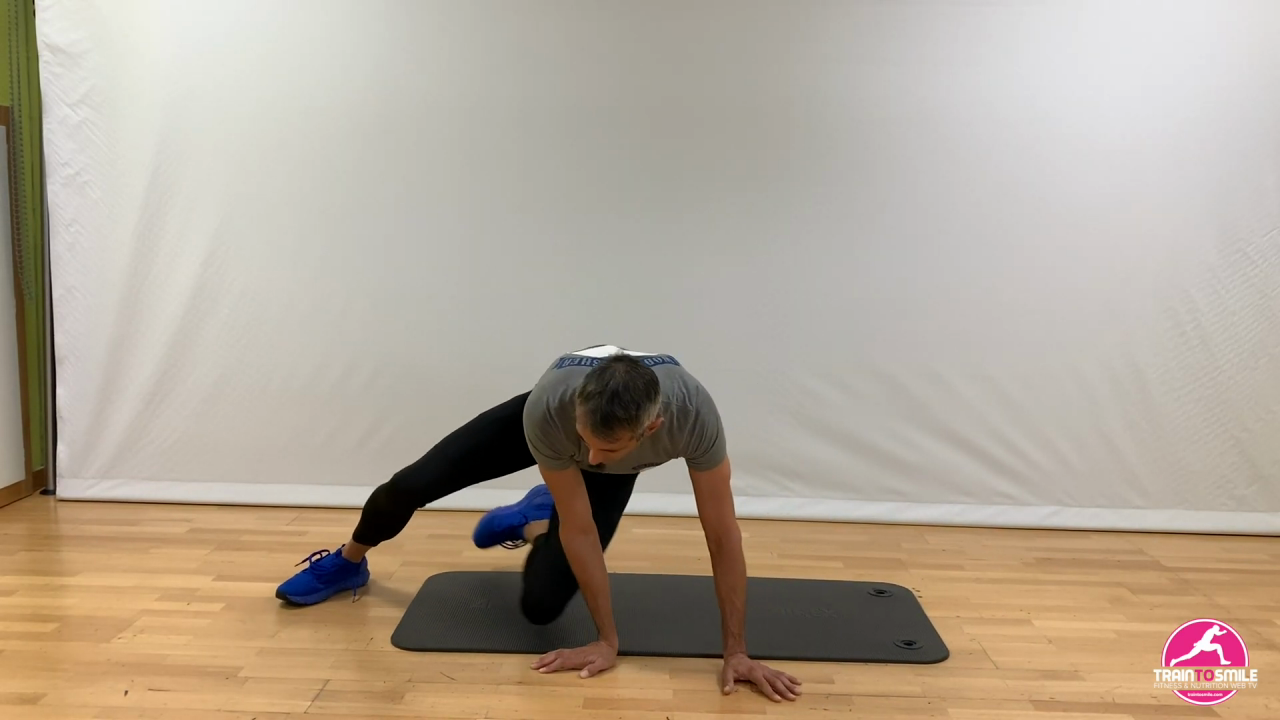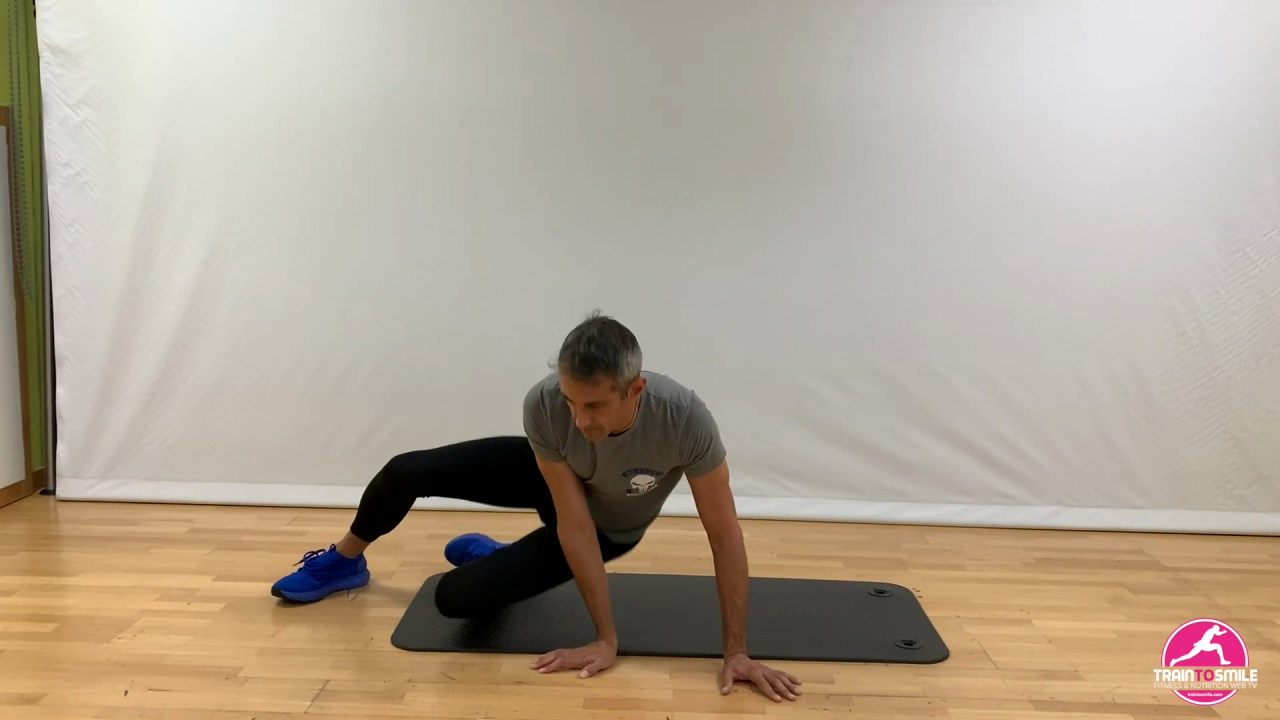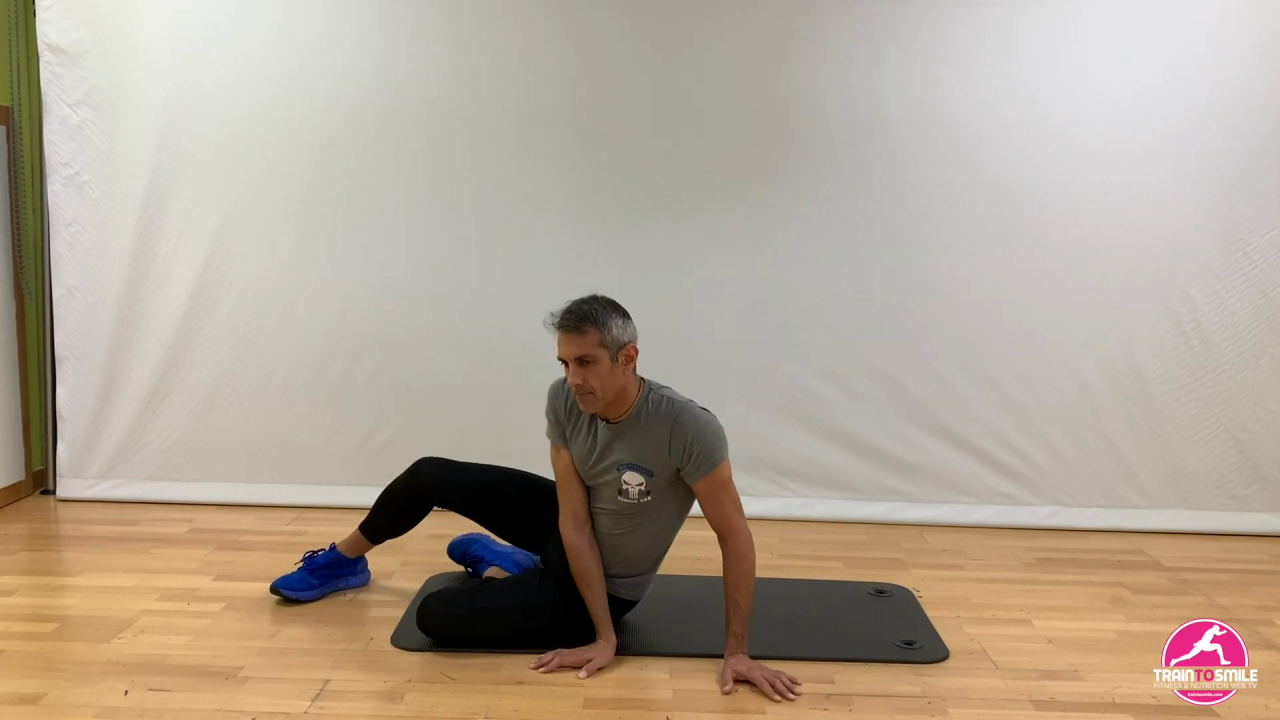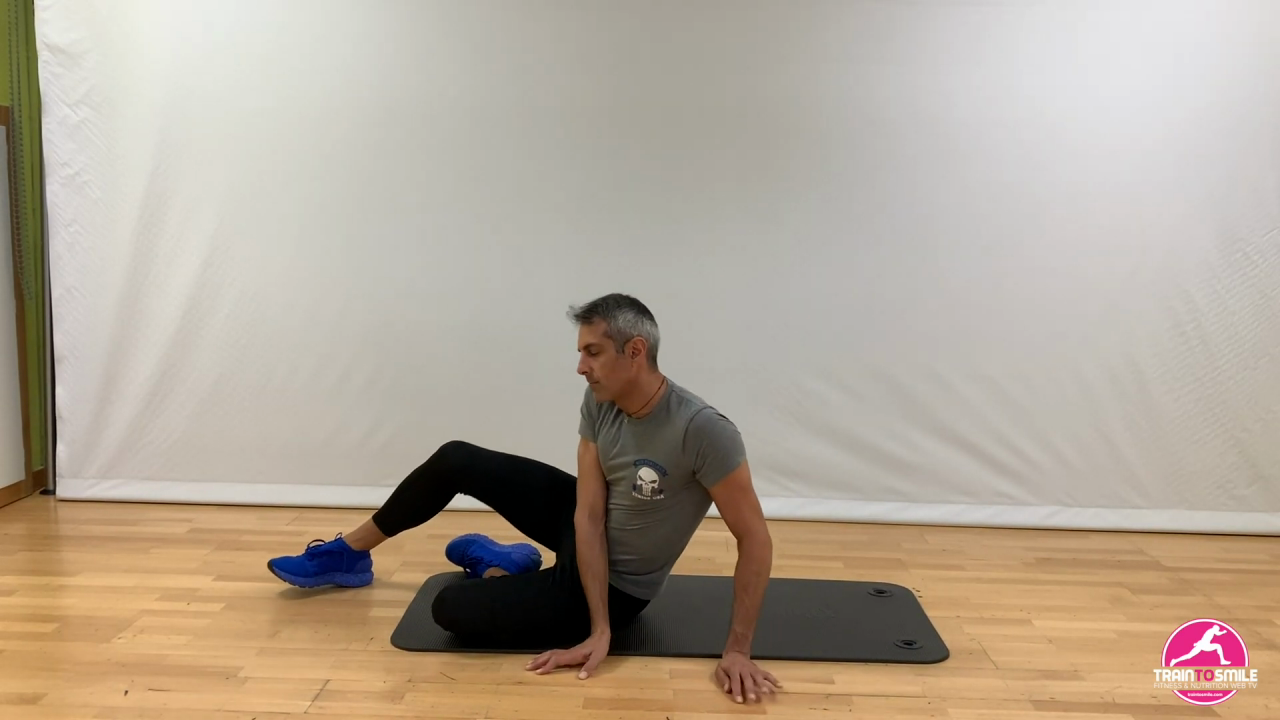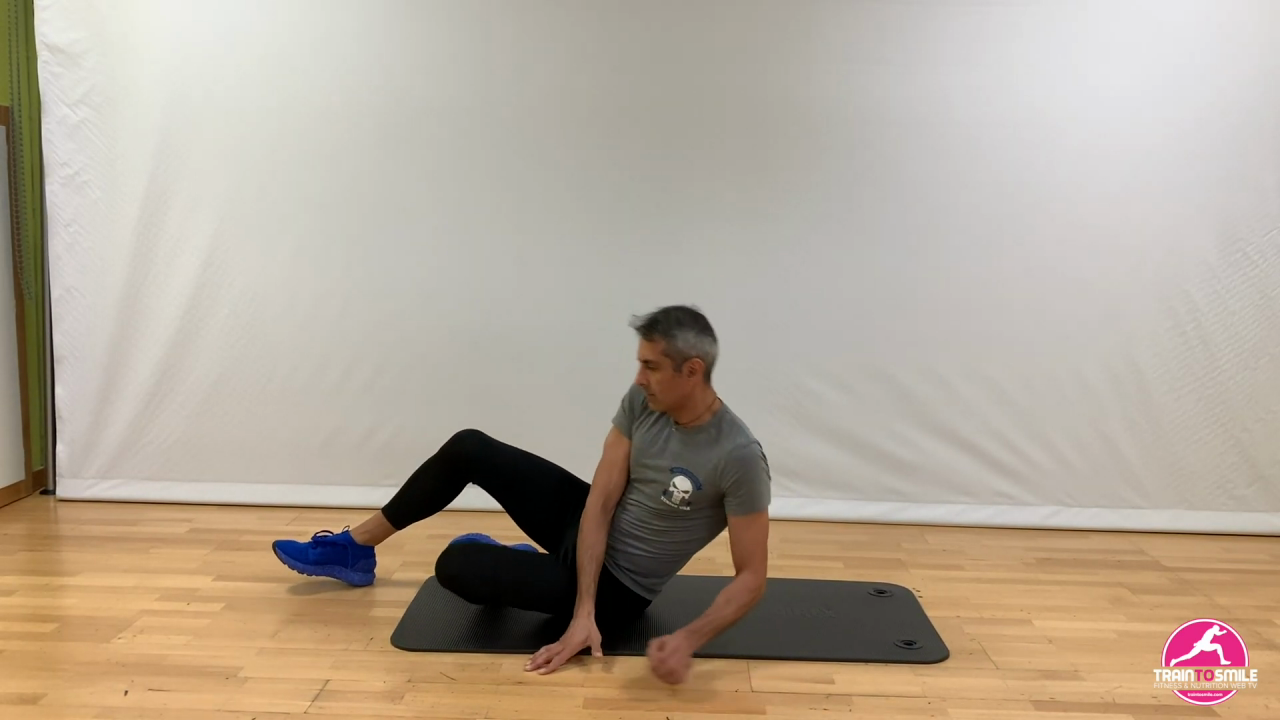
dt=0.2s
person 1, frame 1
left shoulder: (692, 413)
right shoulder: (548, 408)
left elbow: (722, 536)
right elbow: (580, 529)
left wrist: (735, 652)
right wrist: (606, 641)
left hip: (615, 478)
right hip: (538, 416)
left knee: (540, 605)
right knee: (408, 487)
left ankle: (535, 526)
right ankle: (347, 562)
person 1, frame 2
left shoulder: (685, 418)
right shoulder: (543, 405)
left elbow: (724, 536)
right elbow: (575, 526)
left wrist: (736, 652)
right wrist: (605, 640)
left hip: (612, 524)
right hip: (554, 482)
left knee: (458, 595)
right knee: (403, 473)
left ankle: (485, 555)
right ankle: (344, 561)
person 1, frame 3
left shoulder: (687, 426)
right shoulder: (562, 400)
left elbow: (735, 538)
right elbow: (574, 521)
left wrist: (737, 652)
right wrist: (603, 639)
left hip: (606, 582)
right hip: (560, 522)
right knee: (427, 477)
left ankle: (501, 570)
right ankle: (344, 561)
person 1, frame 4
left shoulder: (704, 431)
right shoulder: (600, 402)
left elbow: (755, 541)
right elbow: (590, 513)
left wrist: (737, 651)
right wrist: (599, 632)
left hip: (621, 585)
right hip: (583, 528)
left knee: (451, 608)
right knee: (455, 461)
left ankle: (503, 569)
right ankle: (348, 554)
person 1, frame 5
left shoulder: (739, 457)
right shoulder: (641, 401)
left elbow: (751, 575)
right elbow: (601, 501)
left wrist: (690, 640)
right wrist: (581, 611)
left hip: (618, 582)
right hip: (585, 522)
left knee: (455, 568)
right knee: (468, 448)
left ankle: (510, 558)
right ankle: (354, 549)
